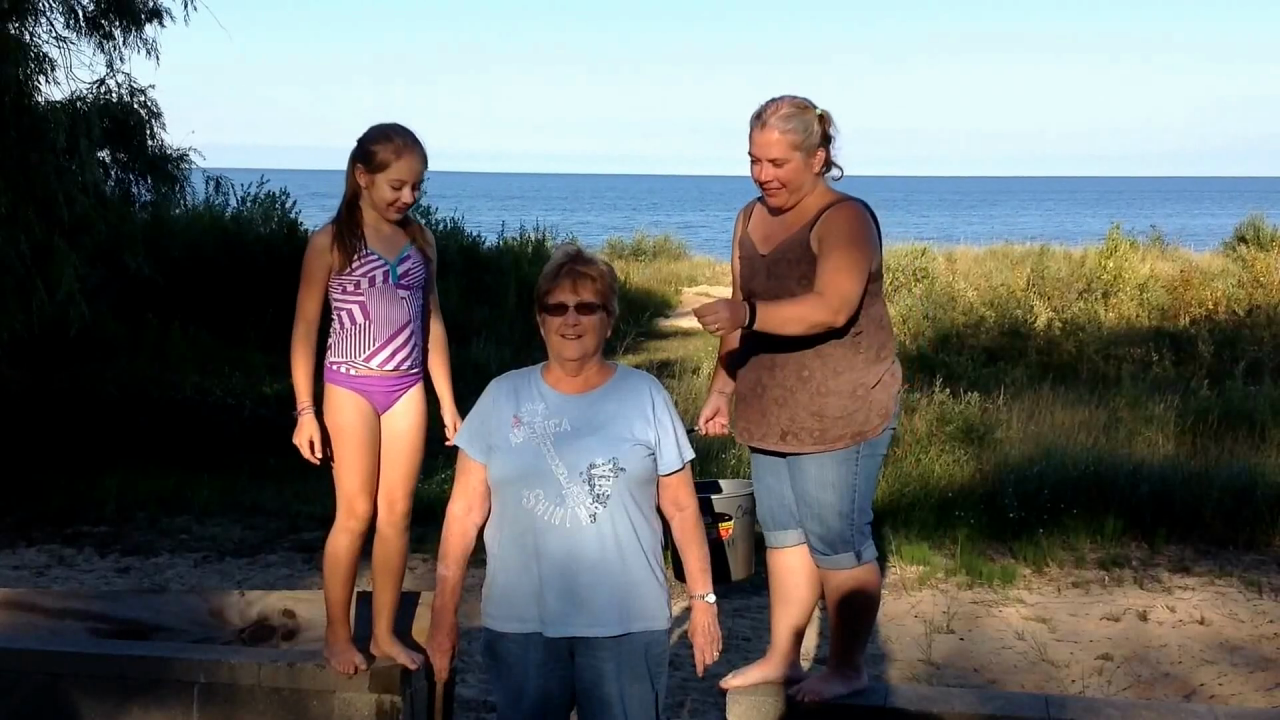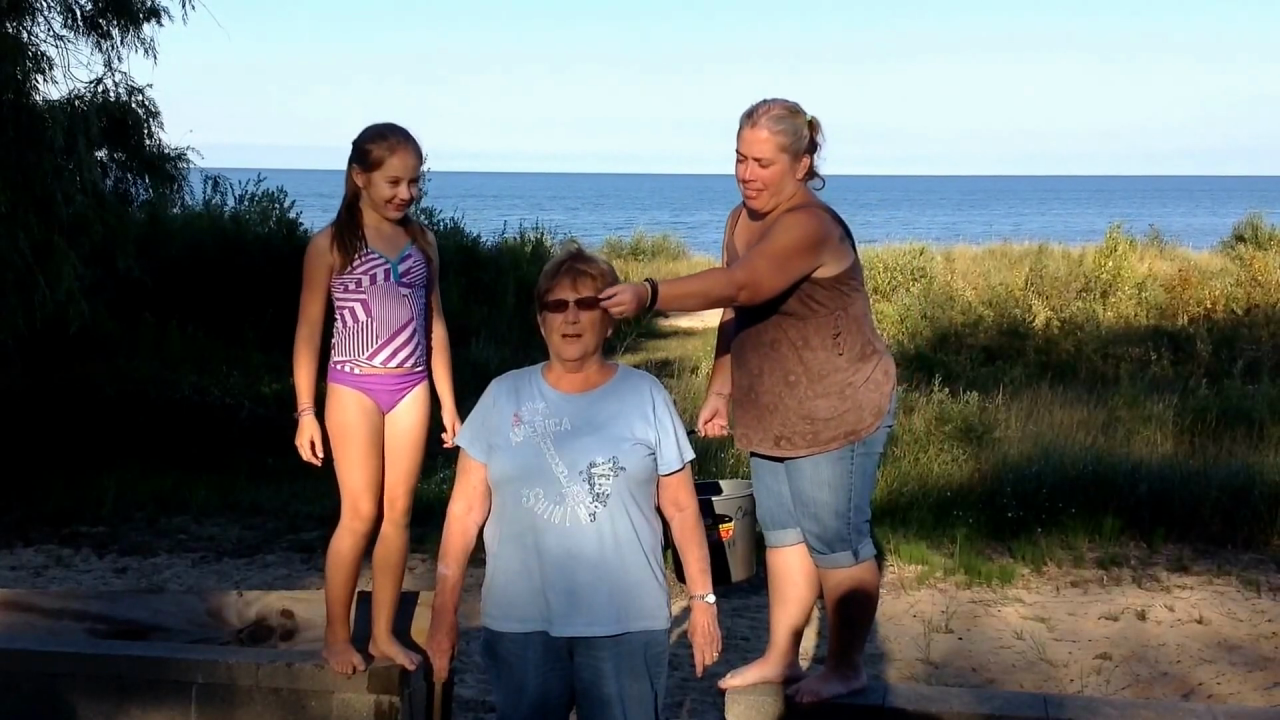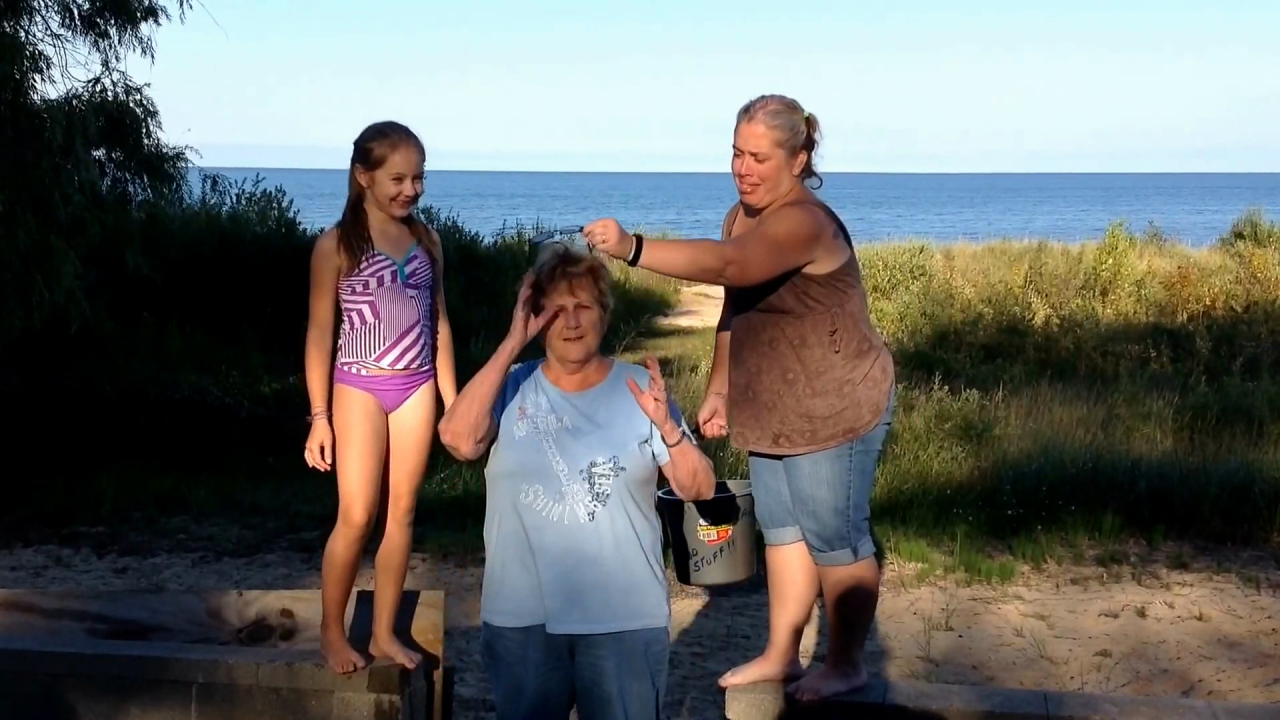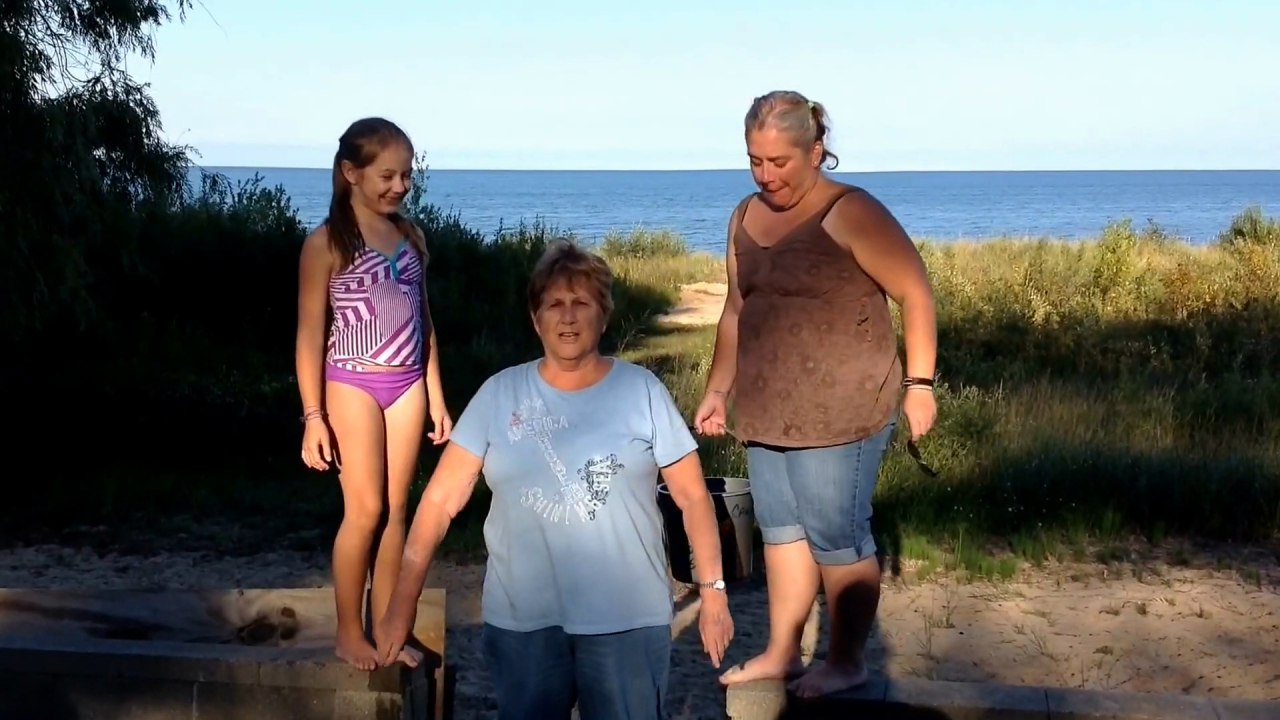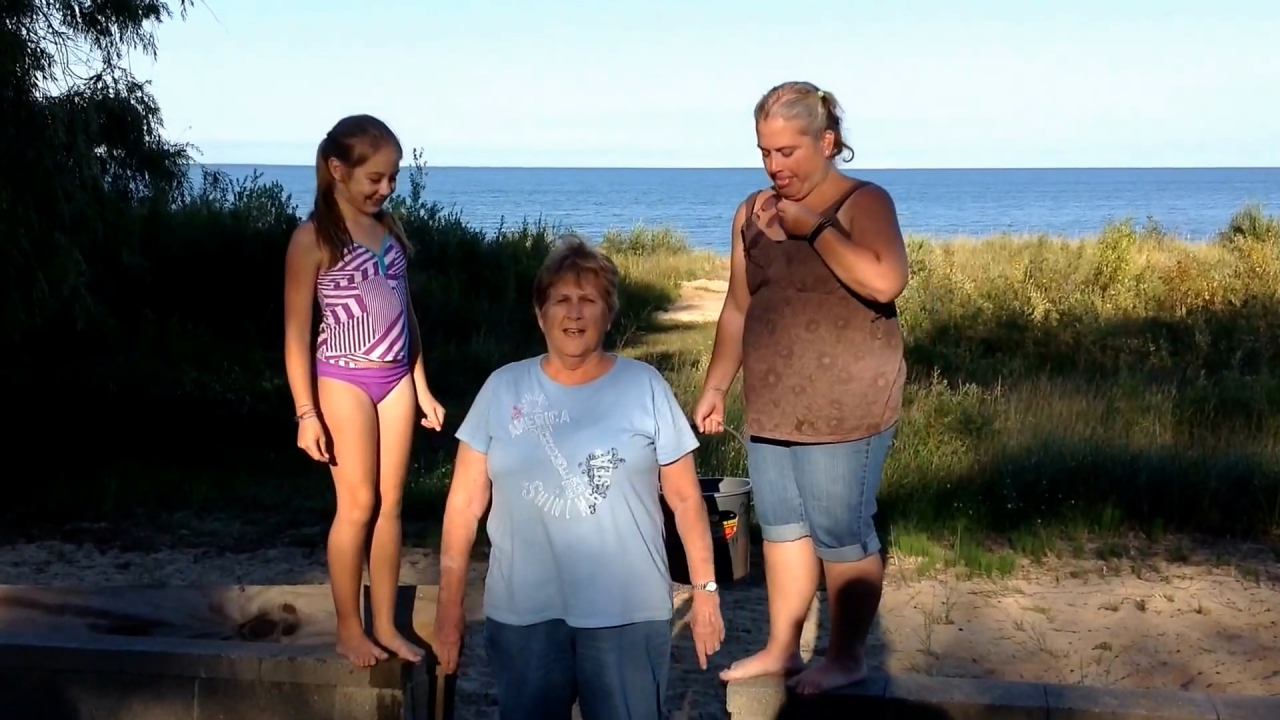
dt=1s
person 1, frame 1
left shoulder: (844, 219)
right shoulder: (751, 219)
left elbow: (832, 307)
left wrist: (743, 311)
right wrist: (721, 387)
left hip: (839, 413)
right hip: (773, 412)
left knee: (836, 541)
right knee: (782, 532)
left ankle: (846, 666)
right ankle: (779, 657)
person 1, frame 2
left shoulder: (810, 225)
right shoulder: (741, 220)
left elbow: (738, 287)
left wrist: (648, 295)
right wrist: (721, 390)
left hip: (836, 412)
right hip: (773, 413)
left knee: (835, 539)
right knee: (783, 532)
left ankle: (846, 666)
right ankle: (780, 656)
person 1, frame 3
left shoulder: (805, 222)
right shoulder: (740, 217)
left elbow: (726, 264)
left wrist: (632, 248)
right wrist: (720, 390)
left hip: (835, 410)
right hip: (772, 410)
left knee: (836, 538)
right knee: (782, 530)
left ankle: (845, 664)
right ankle: (781, 655)
person 1, frame 4
left shoulder: (851, 212)
right shoulder: (746, 216)
left elbow: (914, 293)
left wrist: (919, 382)
right wrist: (717, 389)
left hip: (838, 410)
right hip: (768, 409)
left knee: (838, 538)
right knee: (780, 529)
left ankle: (847, 661)
right ankle: (781, 652)
person 1, frame 5
left shoulder: (864, 203)
right shoulder: (752, 212)
left elbow: (884, 282)
right elbow: (738, 309)
left wrist: (813, 227)
right wrist: (714, 386)
left hip: (845, 408)
right hip: (772, 406)
left knee: (841, 534)
right knee: (781, 525)
left ankle: (846, 657)
right ankle: (780, 649)
person 2, frame 1
left shoulder: (420, 240)
right shoulder: (331, 242)
right elbow: (305, 327)
left wrist: (447, 401)
right wrist: (305, 410)
left hip: (407, 389)
right hip: (351, 388)
left knee: (397, 513)
right knee: (355, 512)
left ankle: (384, 633)
right ankle: (337, 634)
person 2, frame 2
left shoulder: (422, 241)
right shoulder: (331, 244)
right elbow: (308, 330)
left wrist: (448, 400)
right wrist: (305, 412)
left hip: (411, 389)
right hip: (355, 388)
left knee: (399, 513)
right knee: (361, 513)
left ankle: (383, 634)
right ankle: (337, 635)
person 2, frame 3
left shoulder: (427, 240)
right shoulder: (337, 245)
right elbow: (320, 333)
left wrist: (452, 399)
right wrist: (319, 416)
left hip: (417, 389)
right hip: (360, 389)
left knee: (402, 513)
right knee: (356, 516)
left ankle: (384, 633)
right ankle: (332, 631)
person 2, frame 4
left shoulder: (410, 236)
right shoulder: (327, 242)
right elbow: (310, 333)
left wrist: (436, 397)
right wrist: (313, 416)
left hip: (407, 385)
right hip: (354, 385)
left knee: (396, 509)
right knee: (365, 510)
right ankle: (348, 633)
person 2, frame 5
left shoulder: (391, 229)
right shoulder: (314, 239)
right elbow: (297, 331)
left wrist: (422, 387)
right wrist: (306, 412)
left hip: (396, 381)
right hip: (344, 381)
left knee: (391, 503)
right knee: (357, 504)
left ankle: (386, 624)
right ankle: (349, 629)
person 3, frame 1
left shoulder: (646, 395)
right shoulder: (501, 397)
left elbow: (681, 507)
right elbow: (465, 510)
left wrist: (702, 598)
right wrist: (444, 612)
left hip: (627, 623)
right hip: (521, 623)
person 3, frame 2
left shoulder: (645, 395)
right shoulder: (503, 396)
left elbow: (680, 506)
right elbow: (466, 510)
left wrist: (702, 598)
right wrist: (444, 610)
left hip: (626, 621)
right hip: (520, 621)
person 3, frame 3
left shoulder: (639, 387)
right shoulder: (511, 386)
left elbow: (699, 488)
right elbow: (458, 438)
left wrist: (666, 426)
right wrist: (513, 343)
left hip: (624, 617)
right hip: (521, 616)
person 3, frame 4
left shoulder: (643, 390)
right shoulder: (499, 394)
left elbow: (693, 495)
right elbow: (441, 498)
left wrist: (713, 587)
right wrist: (405, 597)
left hip: (628, 617)
right hip: (522, 618)
person 3, frame 5
left shoulder: (646, 386)
right shoulder: (503, 388)
left elbow: (685, 498)
right elbow: (464, 502)
left wrist: (705, 589)
right wrist: (450, 603)
left hip: (628, 611)
right hip: (524, 612)
